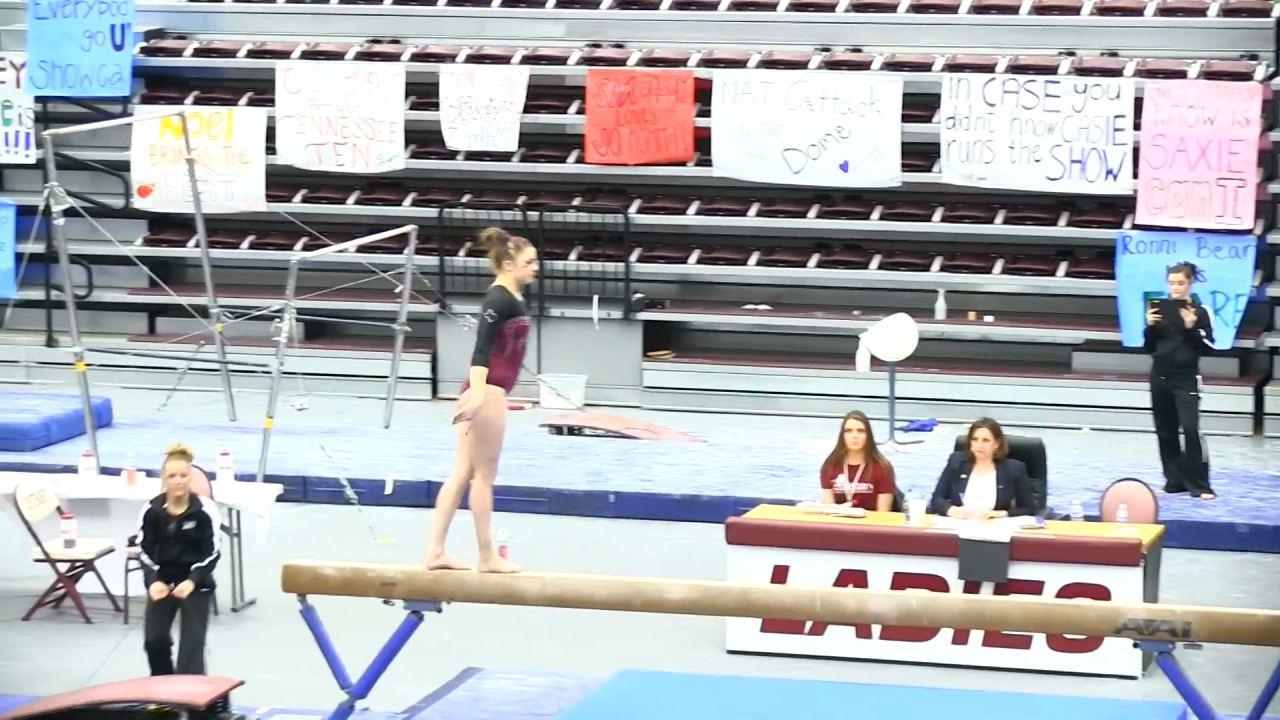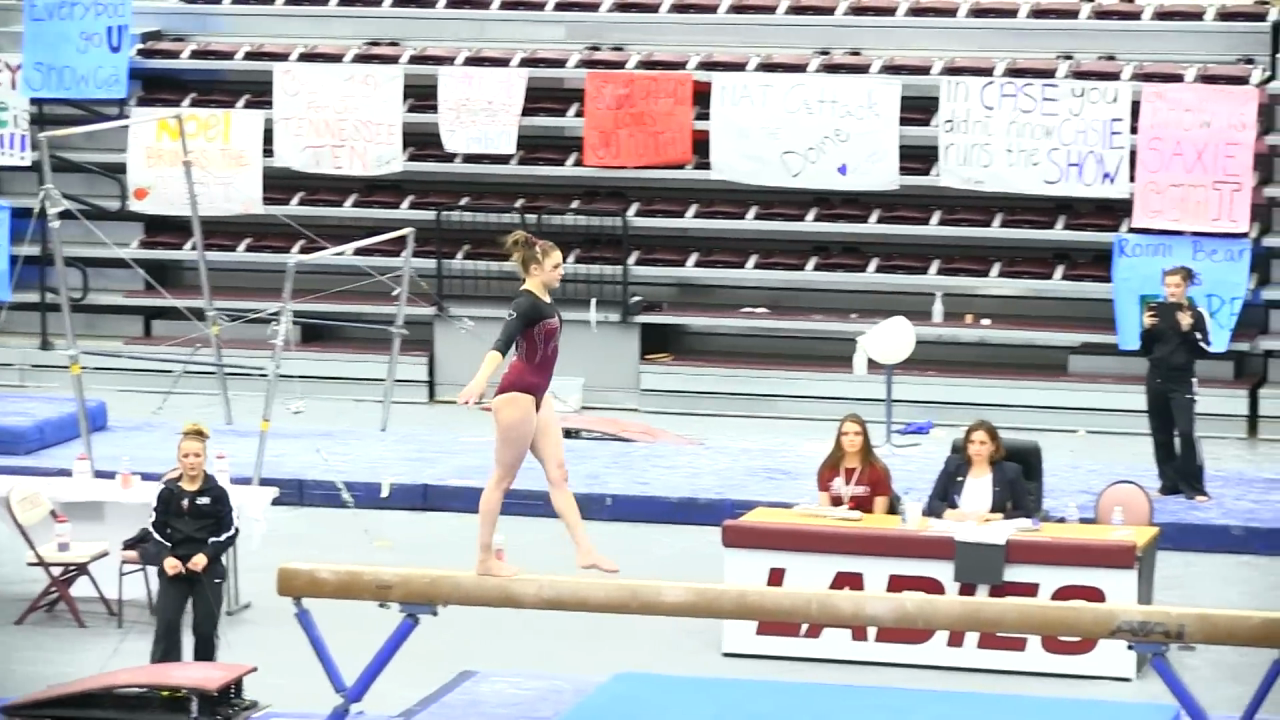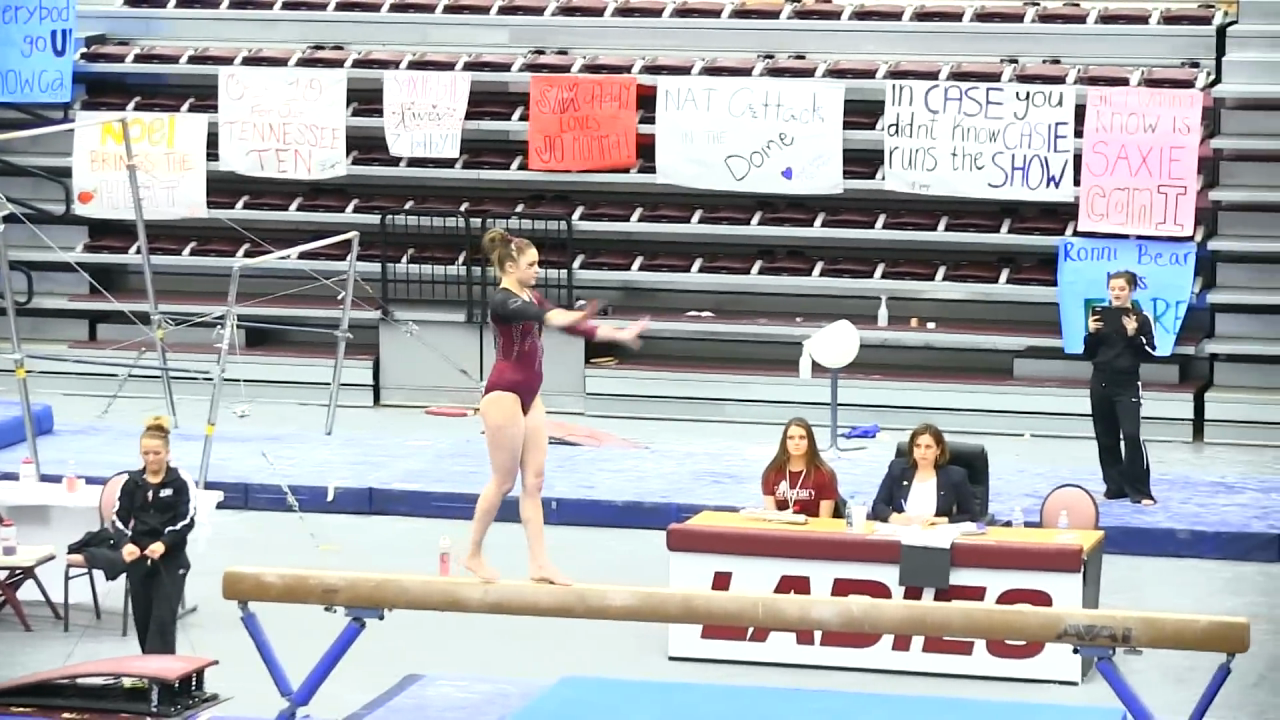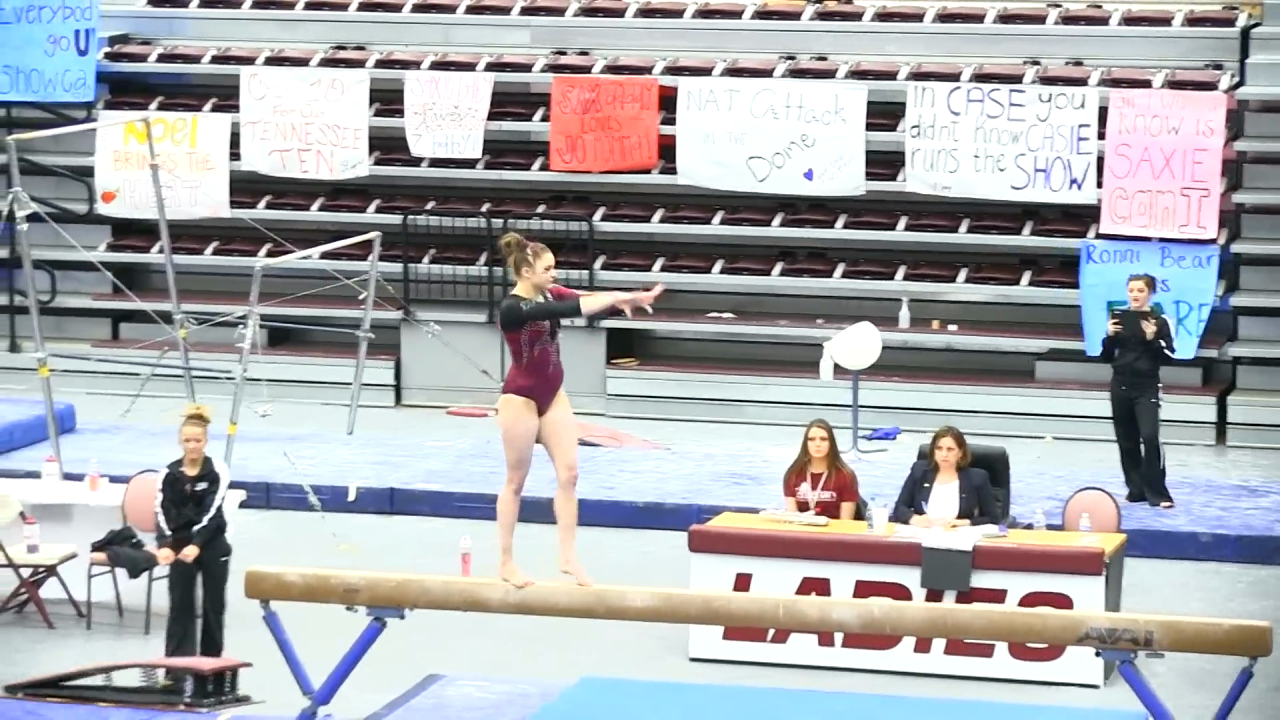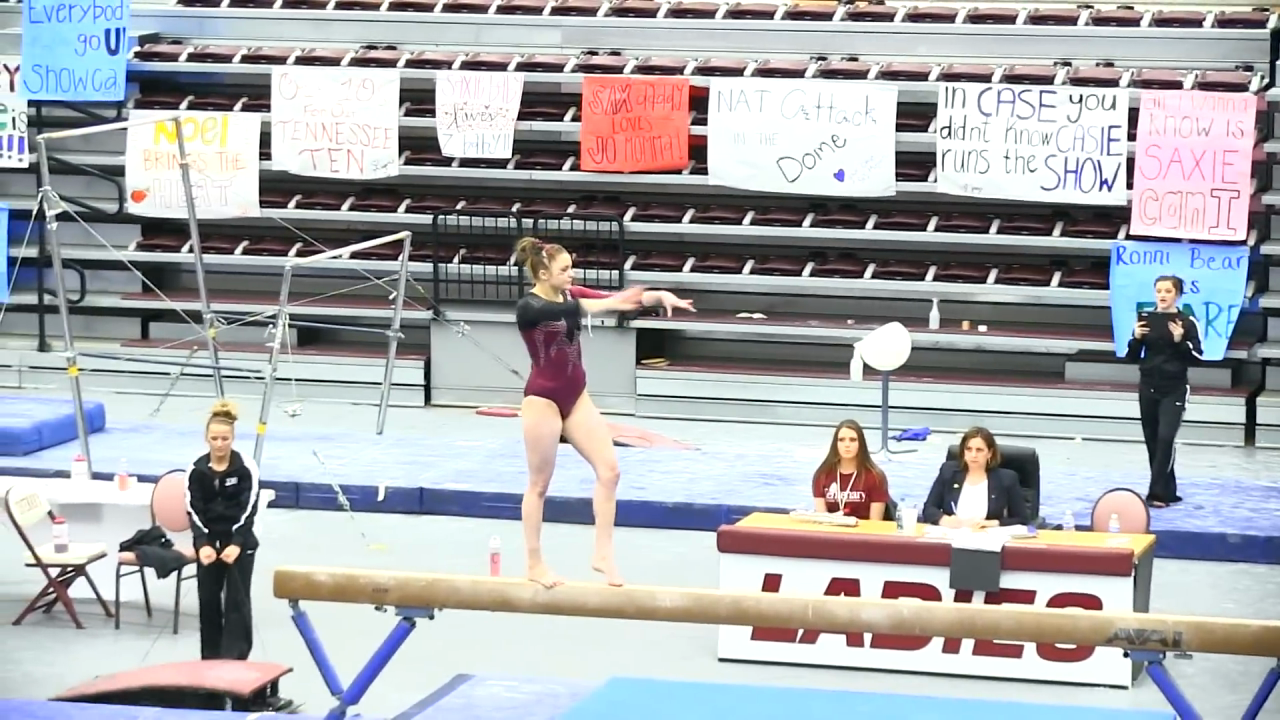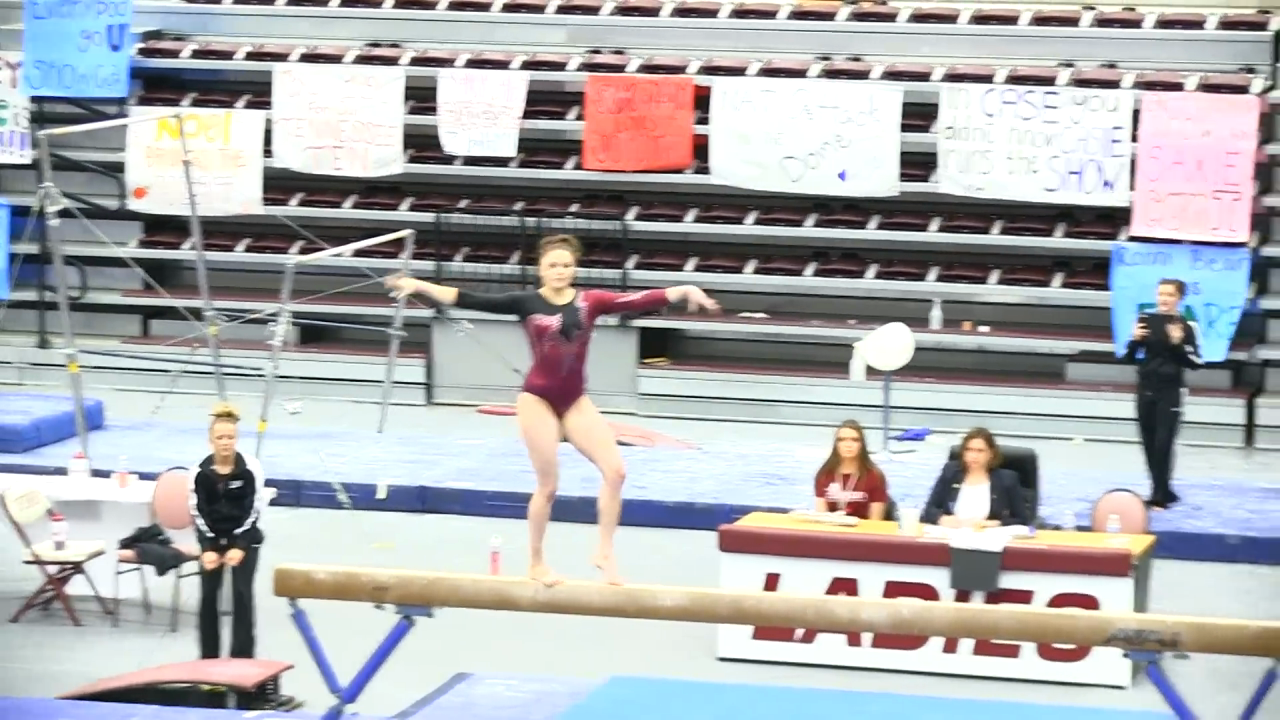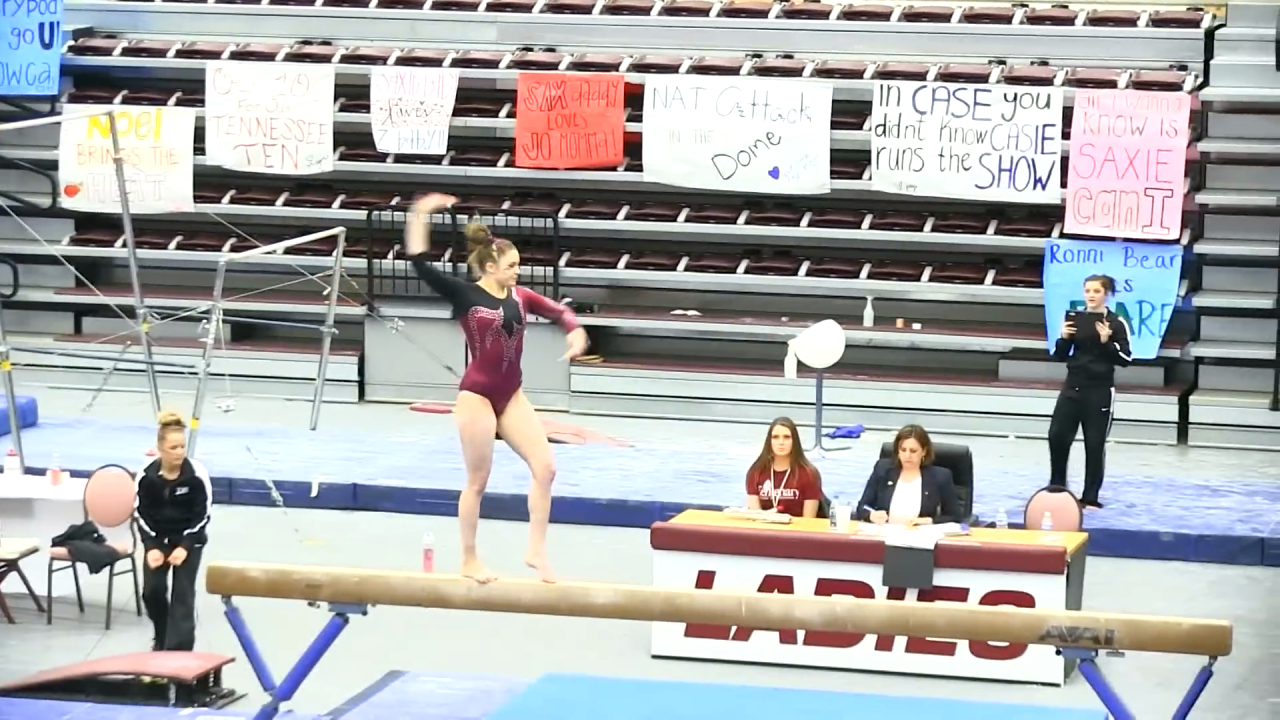
dt=0.4s
person 1, frame 1
left shoulder: (511, 296)
right shoulder: (500, 300)
right elbow: (482, 350)
right wrist: (477, 397)
left hip: (488, 391)
right hip: (487, 391)
left knee: (463, 473)
right knee: (485, 475)
left ankle: (436, 550)
right ankle: (487, 557)
person 1, frame 2
left shoulder: (543, 299)
right shoulder: (526, 303)
right elbow: (502, 341)
right wrist: (481, 379)
left hip: (536, 396)
right hip: (516, 395)
left knee: (559, 476)
right knee: (502, 479)
left ankle: (585, 551)
right ankle: (486, 557)
person 1, frame 3
left shoulder: (532, 297)
right shoulder: (502, 301)
left elbow: (570, 324)
right elbow: (539, 317)
left wrist: (617, 334)
right wrist: (571, 317)
left hip: (528, 396)
right hip: (502, 396)
left knee: (534, 481)
right knee: (502, 482)
left ankle: (539, 563)
right ankle: (474, 554)
person 1, frame 4
left shoulder: (549, 293)
right shoulder: (512, 308)
left elbow: (582, 301)
right elbow: (568, 309)
left wrist: (629, 299)
right wrist: (619, 298)
left hip: (553, 396)
right hip: (520, 399)
left knee: (568, 473)
right knee: (515, 481)
left ankle: (568, 556)
right ankle: (506, 562)
person 1, frame 5
left shoulder: (570, 294)
right shoulder: (529, 307)
left elbow: (612, 299)
right elbow: (568, 310)
left wrist: (659, 295)
right wrist: (612, 303)
left hip: (576, 397)
right hip: (543, 400)
left knee: (609, 471)
right knee: (540, 483)
left ankle: (603, 554)
right ankle: (534, 563)
person 1, frame 6
left shoulder: (590, 301)
right shoulder: (523, 301)
left elbow: (640, 301)
right elbow: (466, 298)
left wrist: (685, 290)
right wrist: (420, 286)
left hip: (575, 400)
right hip: (538, 399)
left knee: (615, 471)
right knee: (548, 486)
left ankle: (605, 553)
right ankle: (537, 562)
person 1, frame 7
left shoulder: (519, 296)
right shoulder: (464, 295)
left elbow: (558, 312)
right elbow: (419, 262)
left wrist: (575, 333)
right wrist: (421, 214)
left hip: (511, 397)
right hip: (477, 396)
left knee: (545, 469)
right knee: (478, 481)
left ankle: (537, 551)
right ankle: (469, 559)
person 2, frame 1
left shoulder: (205, 510)
right shoulder: (151, 510)
left elbow: (212, 553)
right elbow: (145, 551)
left wrist: (192, 581)
right wrist: (153, 581)
left hip: (197, 582)
right hip: (163, 579)
left knee: (192, 639)
right knee: (154, 639)
person 2, frame 2
left shoulder: (218, 491)
right shoulder: (167, 491)
left elbow: (230, 531)
right elbow: (156, 529)
left wrist: (207, 555)
right wrist: (166, 556)
left hip: (208, 567)
right hip: (174, 568)
left knee: (205, 629)
right knee: (166, 626)
person 2, frame 3
left shoulder: (181, 481)
right shoulder: (131, 482)
left elbow: (186, 520)
right elbow: (119, 519)
left wrist: (164, 543)
right wrist: (125, 543)
left hip: (171, 559)
right hip: (139, 559)
left knee: (163, 619)
right knee: (142, 619)
person 2, frame 4
left shoulder: (218, 471)
right shoulder: (170, 474)
left elbow: (212, 512)
right elbow: (163, 512)
left wrist: (197, 545)
right wrist: (163, 545)
left hip: (212, 546)
right hip: (180, 546)
left knee: (212, 605)
right knee: (179, 605)
person 2, frame 5
left shoulder: (246, 466)
right shoulder: (197, 469)
left elbow: (248, 508)
right elbow: (194, 510)
left wrist: (236, 544)
right wrist: (202, 544)
left hip: (240, 541)
right hip: (209, 540)
left knee: (237, 601)
right knee: (208, 598)
left ankle: (235, 659)
right ankle: (211, 653)
person 2, frame 6
left shoulder: (250, 468)
right shoulder: (201, 471)
left elbow: (253, 510)
right elbow: (199, 512)
left wrist: (240, 547)
right wrist: (207, 548)
left hip: (245, 538)
right hip: (213, 538)
left knee: (241, 594)
right knee: (208, 594)
left ankle: (242, 656)
right ankle: (209, 656)
person 2, frame 7
left shoulder: (197, 474)
right shoulder: (147, 476)
left elbow: (202, 515)
right elbow: (142, 514)
left wrist: (184, 547)
right wrist: (151, 547)
left hip: (188, 539)
right hip: (157, 538)
left knee: (183, 593)
right knee: (152, 590)
left ankle: (178, 650)
right ankle: (162, 637)
person 3, frame 1
left shoulder: (1199, 311)
right shoulder: (1160, 309)
left elbow: (1208, 347)
right elbow: (1149, 347)
left wrist: (1191, 328)
right wrist: (1150, 326)
left hip: (1186, 378)
right hip: (1160, 377)
left knee: (1191, 429)
right knee: (1165, 431)
left ankle: (1199, 484)
right ankle: (1175, 479)
person 3, frame 2
left shoulder: (1196, 315)
right shoulder: (1156, 312)
left elbow: (1204, 350)
right elbow: (1146, 351)
left wrist: (1188, 331)
right wrist: (1146, 330)
left hip: (1182, 381)
right hip: (1156, 380)
left knee: (1186, 432)
right knee: (1161, 433)
left ankle: (1193, 486)
right ankle: (1170, 481)
person 3, frame 3
left shoulder: (1140, 319)
right shoulder: (1101, 316)
left elbow: (1149, 354)
right elbow: (1089, 354)
left wrist: (1133, 335)
right wrist: (1091, 333)
left hip: (1127, 385)
right hip: (1100, 384)
left knee: (1132, 435)
right knee: (1106, 437)
left ankle: (1139, 490)
right ankle: (1115, 485)
person 3, frame 4
left shoulder: (1159, 321)
right shoulder: (1118, 318)
left elbow: (1168, 356)
right elbow: (1107, 357)
left wrist: (1152, 339)
right wrist: (1109, 337)
left hip: (1146, 387)
right hip: (1120, 386)
left knee: (1150, 437)
right knee: (1126, 440)
left ankle: (1158, 492)
right ankle: (1136, 488)
person 3, frame 5
left shoulder: (1187, 322)
right shoulder: (1145, 319)
left elbow: (1197, 358)
right elbow: (1132, 358)
left wrist: (1180, 341)
right wrist: (1136, 338)
left hip: (1174, 389)
right hip: (1148, 387)
left knee: (1165, 438)
right knee: (1152, 440)
left ankle: (1157, 493)
right ankle: (1167, 491)
person 3, frame 6
left shoulder: (1186, 327)
right shoulder: (1145, 321)
left elbow: (1195, 362)
right elbow: (1130, 357)
left wrist: (1178, 344)
right wrist: (1135, 340)
left hip: (1170, 391)
right hip: (1146, 389)
left knee: (1163, 444)
right knee: (1150, 443)
left ankle: (1158, 497)
right ankle: (1163, 490)
person 3, frame 7
left shoulder: (1117, 323)
right shoulder: (1075, 319)
left elbow: (1125, 359)
right elbow: (1060, 356)
left wrist: (1106, 342)
right wrist: (1064, 338)
left hip: (1100, 390)
right hip: (1072, 386)
left knee: (1095, 444)
right knee: (1057, 436)
left ankle: (1090, 496)
right ankle: (1057, 485)
